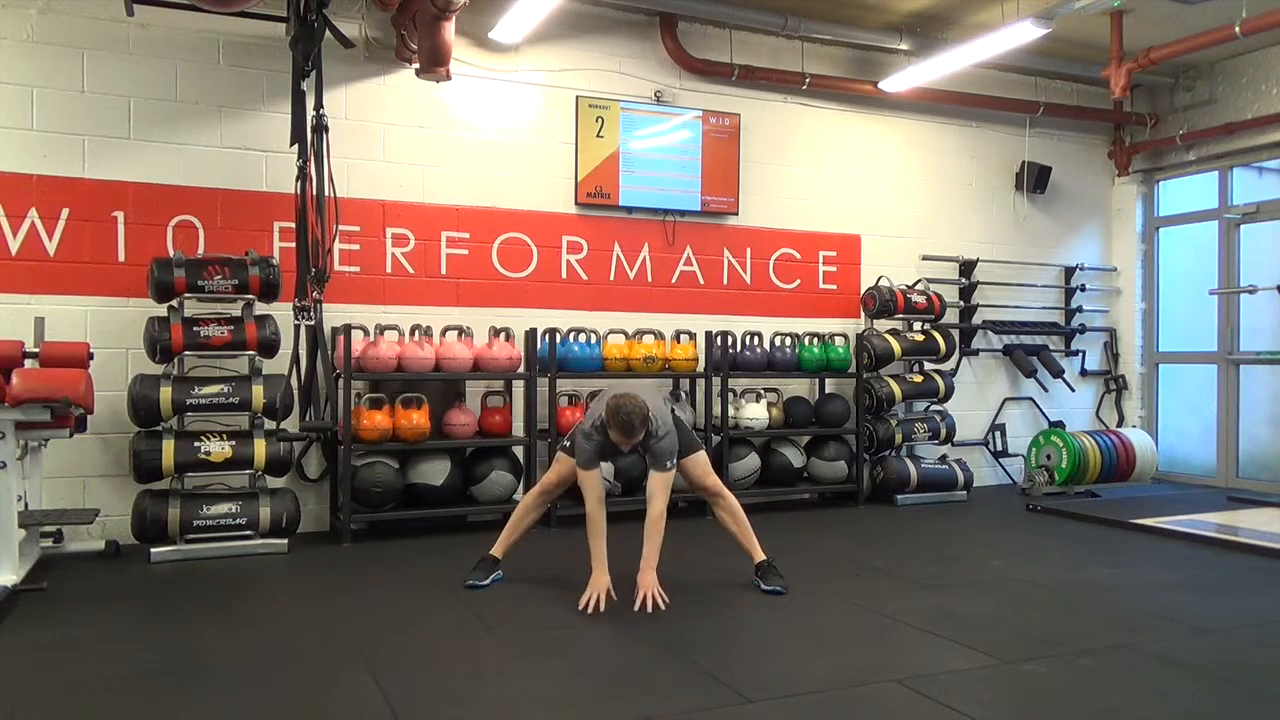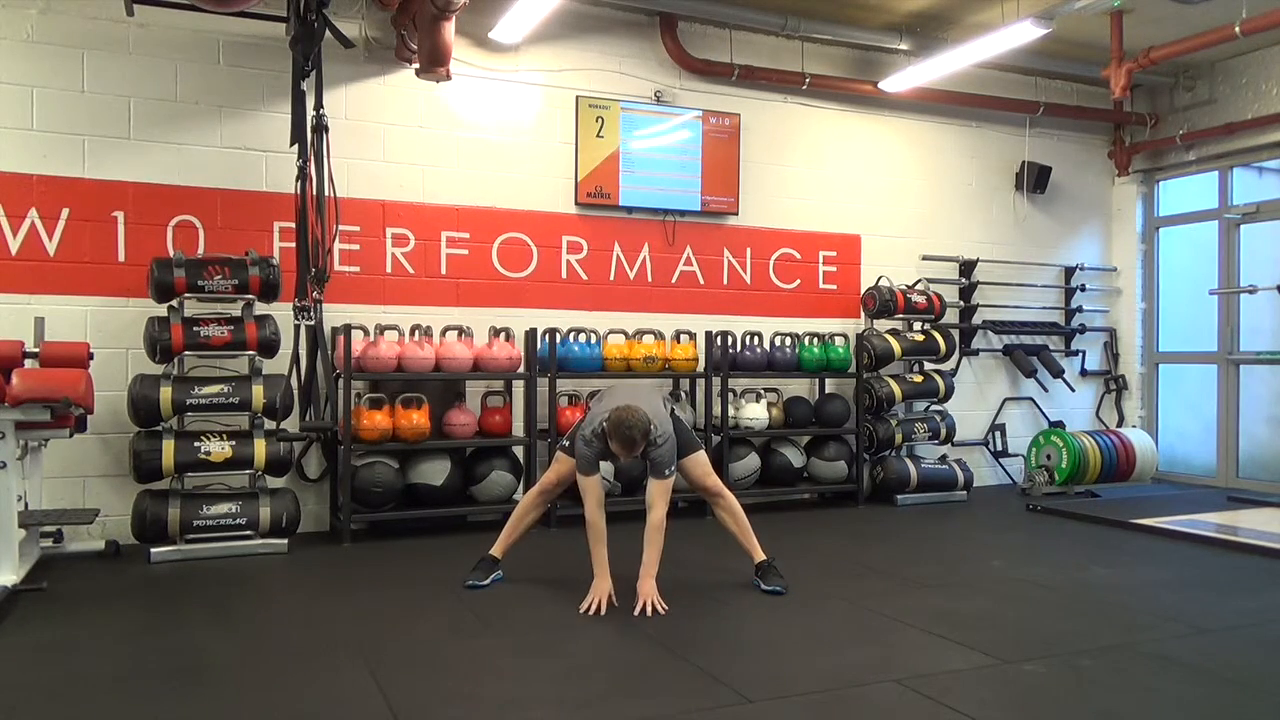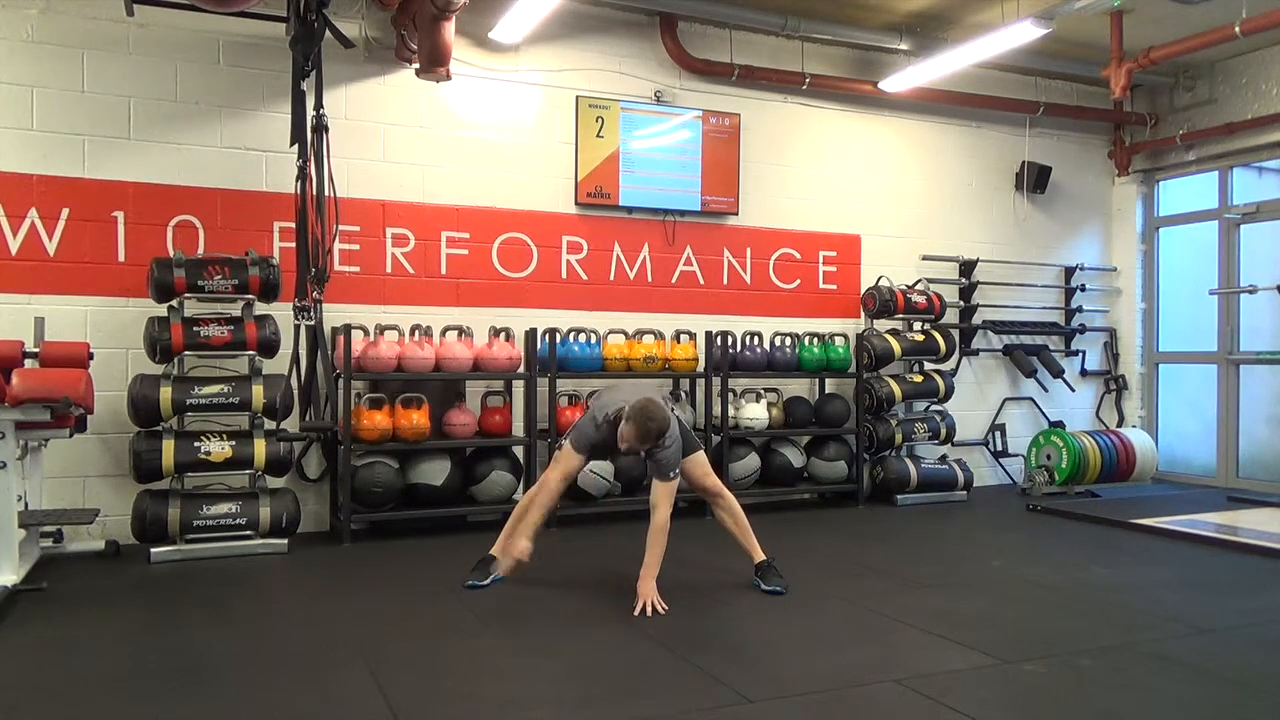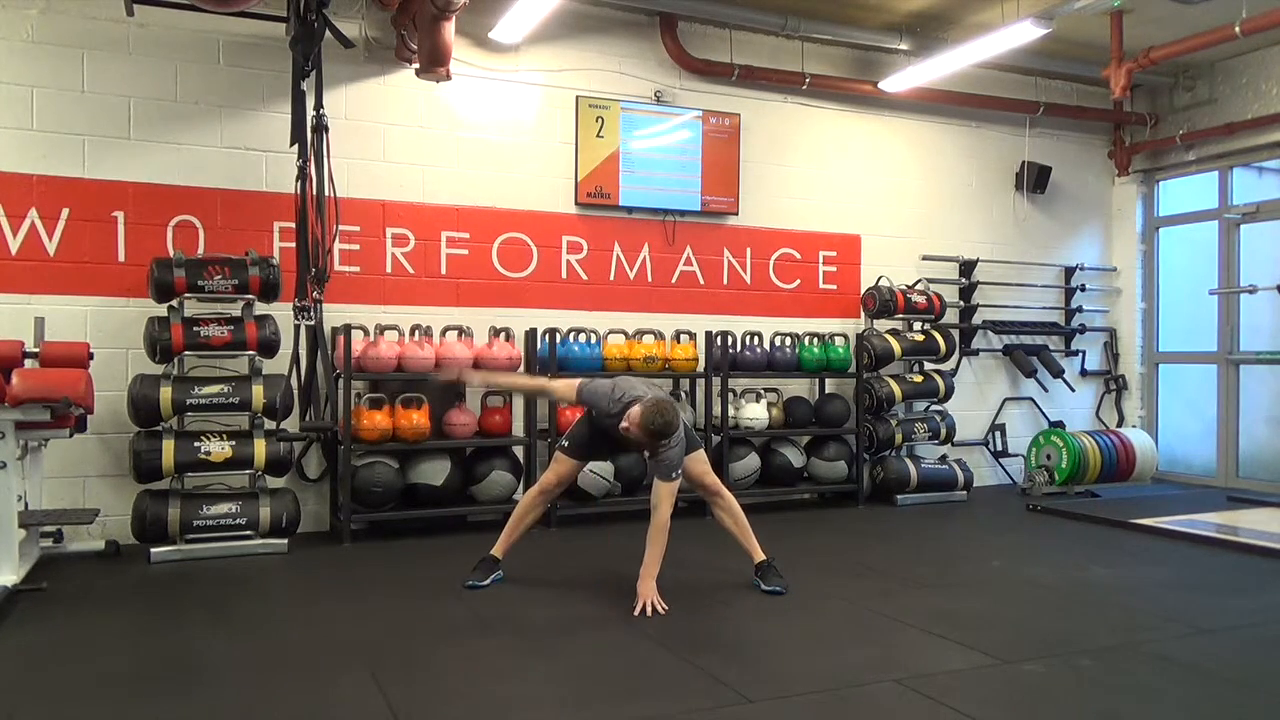
dt=0.3s
person 1, frame 1
left shoulder: (662, 430)
right shoulder: (590, 430)
left elbow: (657, 505)
right elbow: (594, 505)
left wrist: (648, 571)
right wrist: (599, 572)
left hip: (661, 416)
right hip: (605, 425)
left knee: (711, 487)
right knee: (549, 485)
left ankle: (762, 564)
right ankle: (493, 559)
person 1, frame 2
left shoulder: (661, 436)
right shoulder: (590, 434)
left elbow: (657, 511)
right elbow: (593, 509)
left wrist: (648, 578)
right wrist: (602, 577)
left hip: (661, 411)
right hip: (604, 414)
left knee: (712, 487)
right knee: (549, 484)
left ankle: (763, 564)
right ankle: (492, 560)
person 1, frame 3
left shoulder: (668, 440)
right shoulder: (599, 419)
left elbow: (661, 511)
right elbow: (558, 478)
left wrist: (648, 579)
right wrist: (524, 537)
left hip: (660, 421)
right hip: (609, 416)
left knee: (711, 488)
right knee: (547, 480)
left ankle: (763, 564)
right ankle: (493, 557)
person 1, frame 4
left shoulder: (671, 436)
right shoulder: (613, 397)
left elbow: (661, 515)
right elbow: (547, 387)
left wrist: (647, 581)
right wrist: (482, 377)
left hip: (659, 435)
right hip: (601, 427)
left knee: (710, 487)
right knee: (549, 484)
left ankle: (762, 563)
right ankle: (492, 559)
